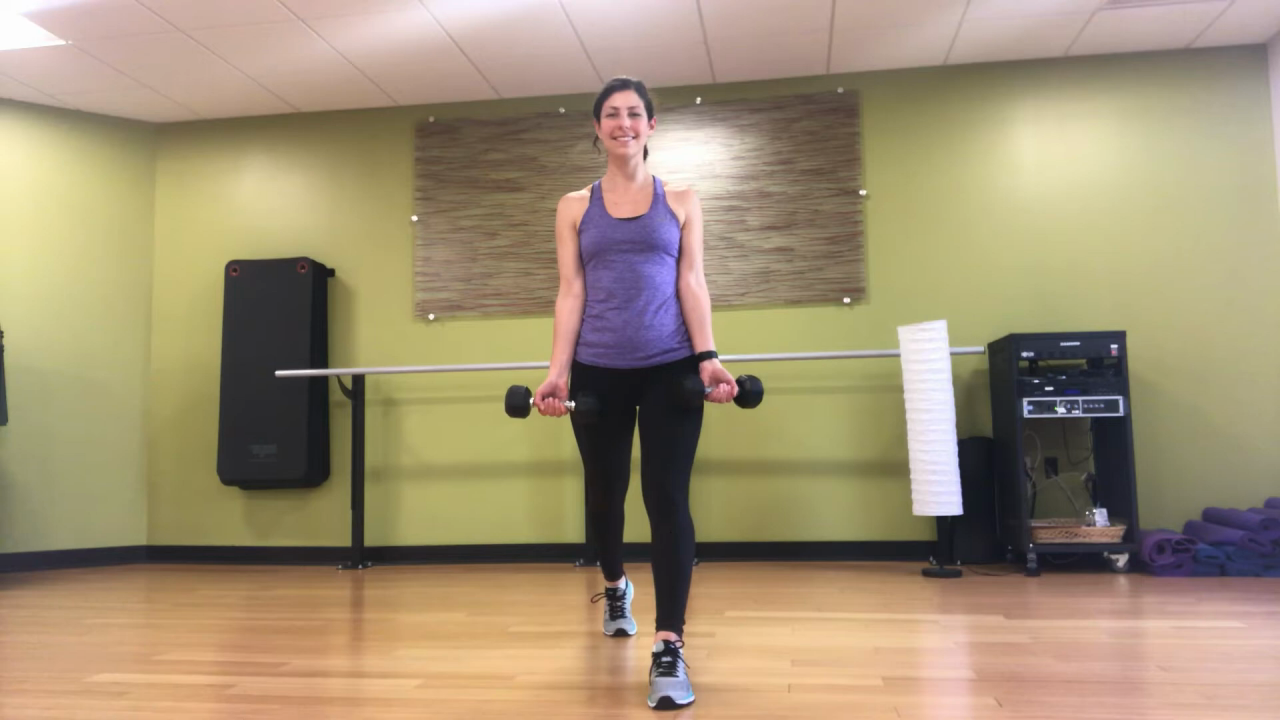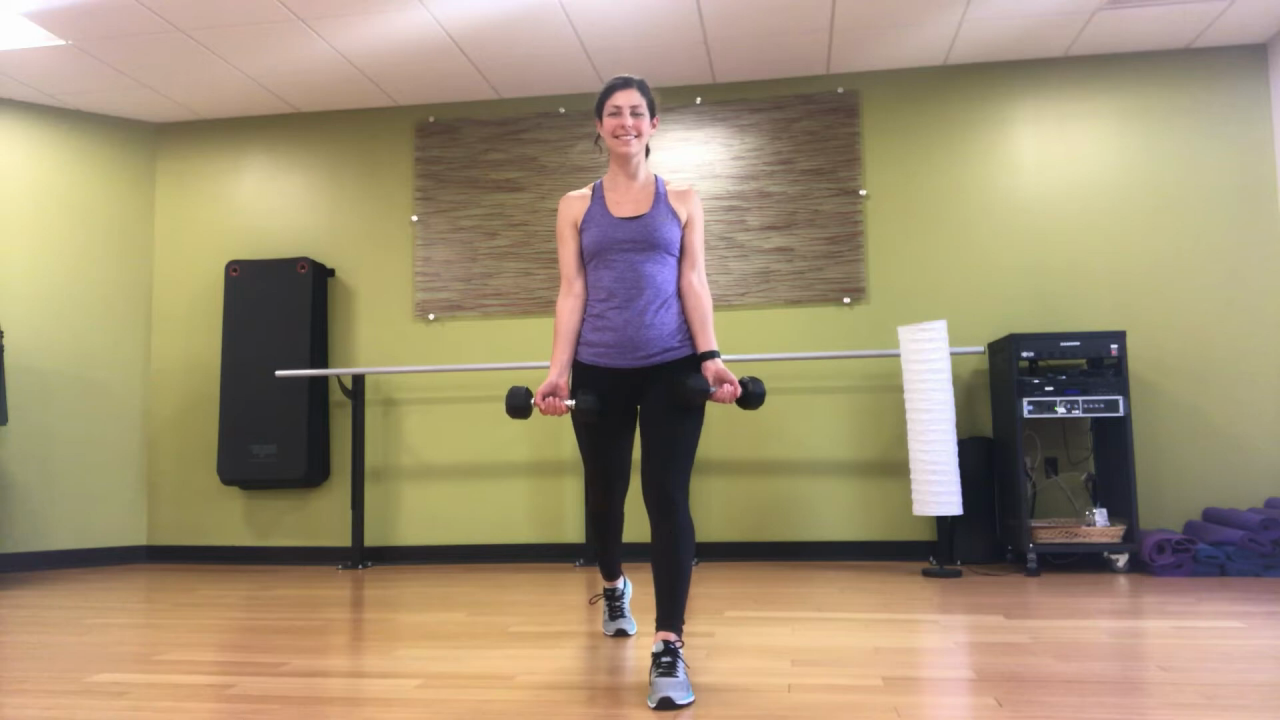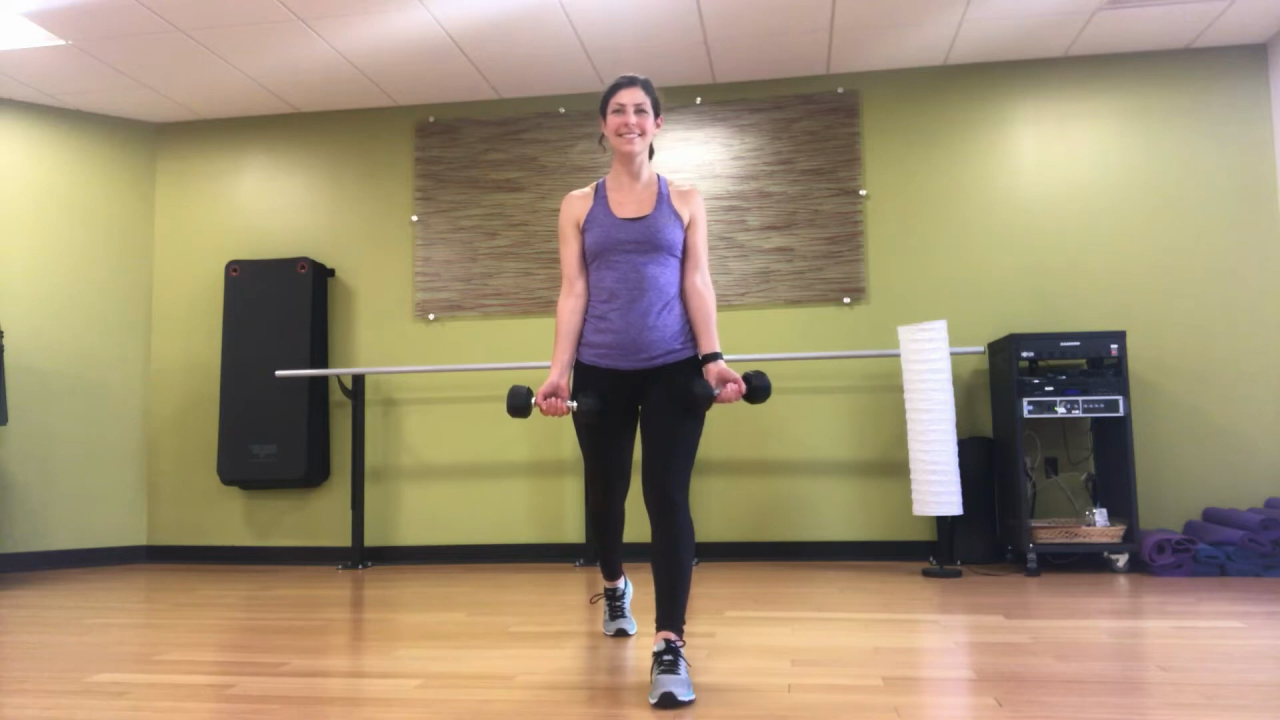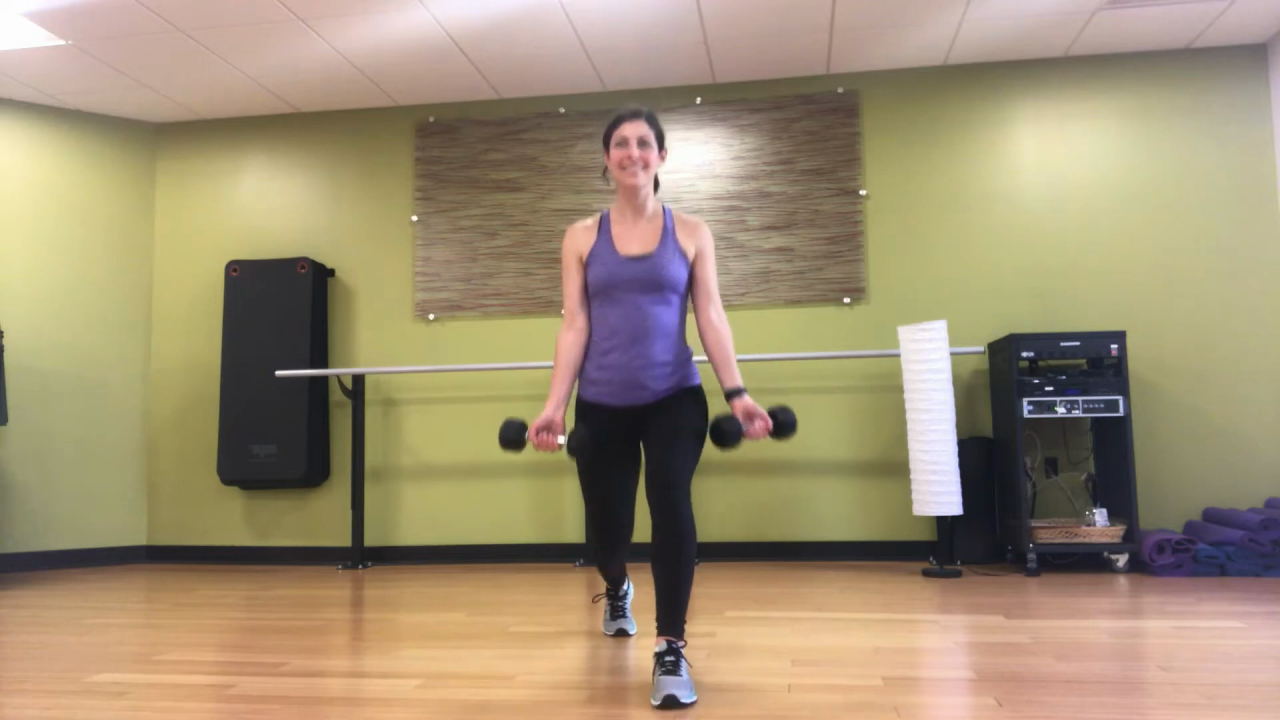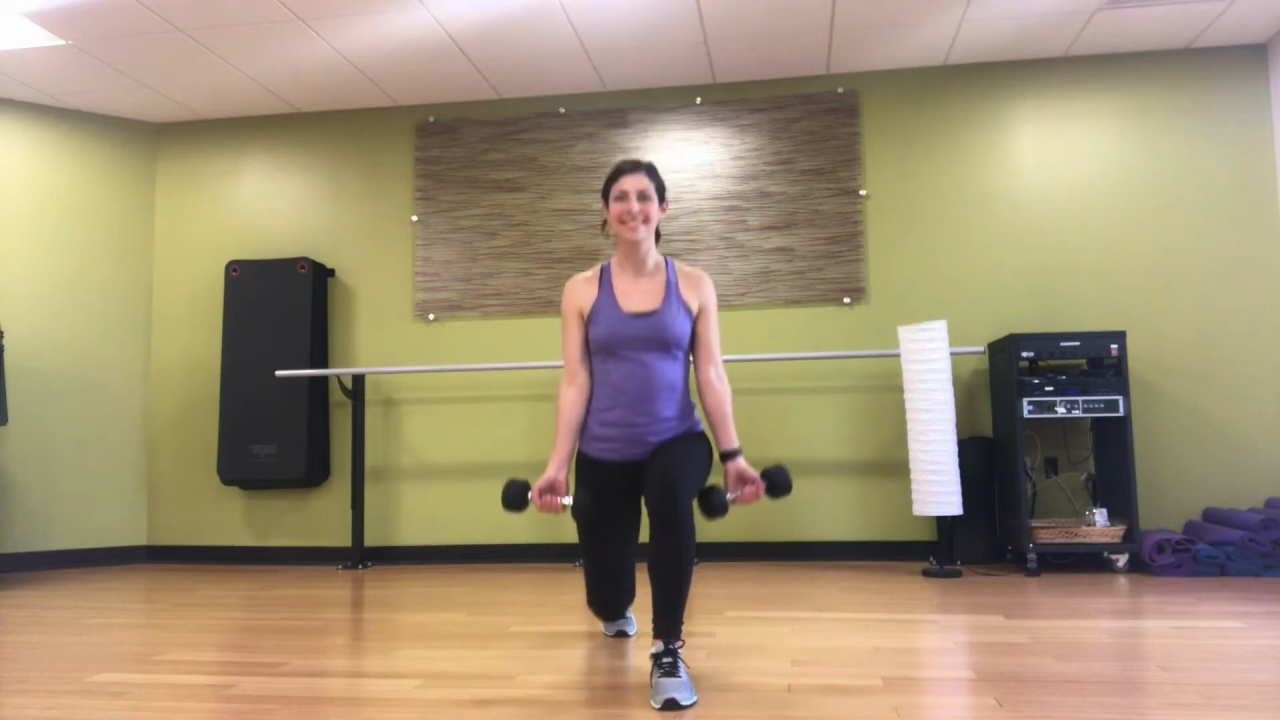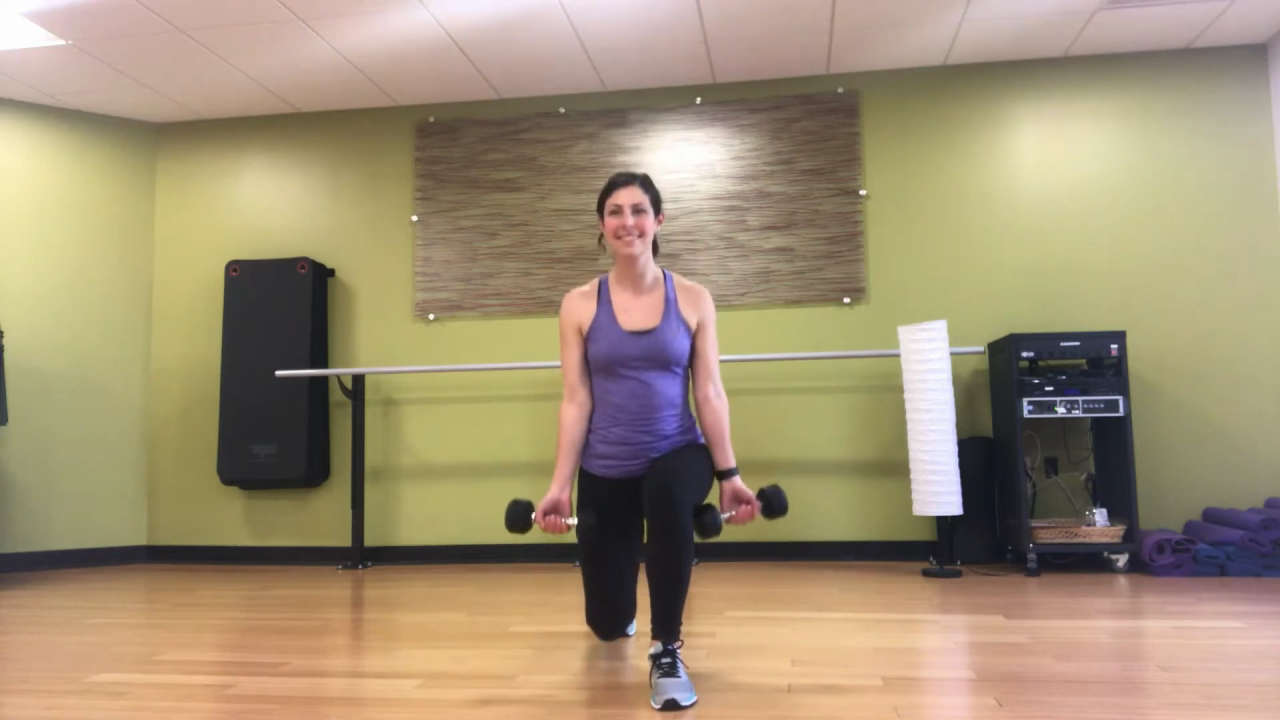
dt=0.3s
person 1, frame 1
left shoulder: (681, 200)
right shoulder: (575, 206)
left elbow: (691, 283)
right elbow: (571, 293)
left wrist: (709, 359)
right wrist: (558, 371)
left hip: (668, 366)
right hip: (599, 370)
left knee: (667, 497)
right knee: (605, 493)
left ankle: (669, 648)
right ankle: (615, 586)
person 1, frame 2
left shoulder: (682, 199)
right shoulder: (577, 206)
left elbow: (694, 282)
right elbow: (572, 292)
left wrist: (709, 357)
right wrist: (558, 370)
left hip: (670, 365)
right hip: (600, 369)
left knee: (667, 496)
right knee: (605, 491)
left ankle: (668, 648)
right ankle: (613, 586)
person 1, frame 3
left shoulder: (685, 199)
right shoulder: (578, 204)
left elbow: (697, 283)
right elbow: (573, 291)
left wrist: (713, 358)
right wrist: (559, 370)
left hip: (671, 367)
right hip: (601, 370)
left knee: (667, 496)
right knee: (605, 492)
left ankle: (669, 647)
right ankle: (614, 586)
person 1, frame 4
left shoulder: (691, 232)
right shoulder: (582, 237)
left elbow: (710, 317)
right elbow: (574, 325)
left wrist: (736, 393)
right wrist: (554, 405)
left hip: (673, 395)
right hip: (603, 403)
left knee: (669, 493)
right knee: (607, 532)
left ankle: (671, 649)
right ankle: (617, 589)
person 1, frame 5
left shoulder: (694, 285)
right shoulder: (581, 289)
left elbow: (711, 374)
right elbow: (575, 382)
left wrist: (732, 455)
right wrist: (558, 463)
left hip: (677, 438)
right hip: (604, 453)
left knee: (670, 497)
right knee: (607, 599)
left ankle: (668, 651)
right ankle: (619, 603)
person 1, frame 6
left shoulder: (692, 299)
right shoulder: (580, 304)
left elbow: (709, 391)
right elbow: (575, 400)
left wrist: (728, 473)
right wrist: (560, 484)
left hip: (678, 451)
right hip: (606, 469)
left knee: (668, 502)
right knee: (608, 619)
left ankle: (666, 652)
right ankle: (620, 612)
